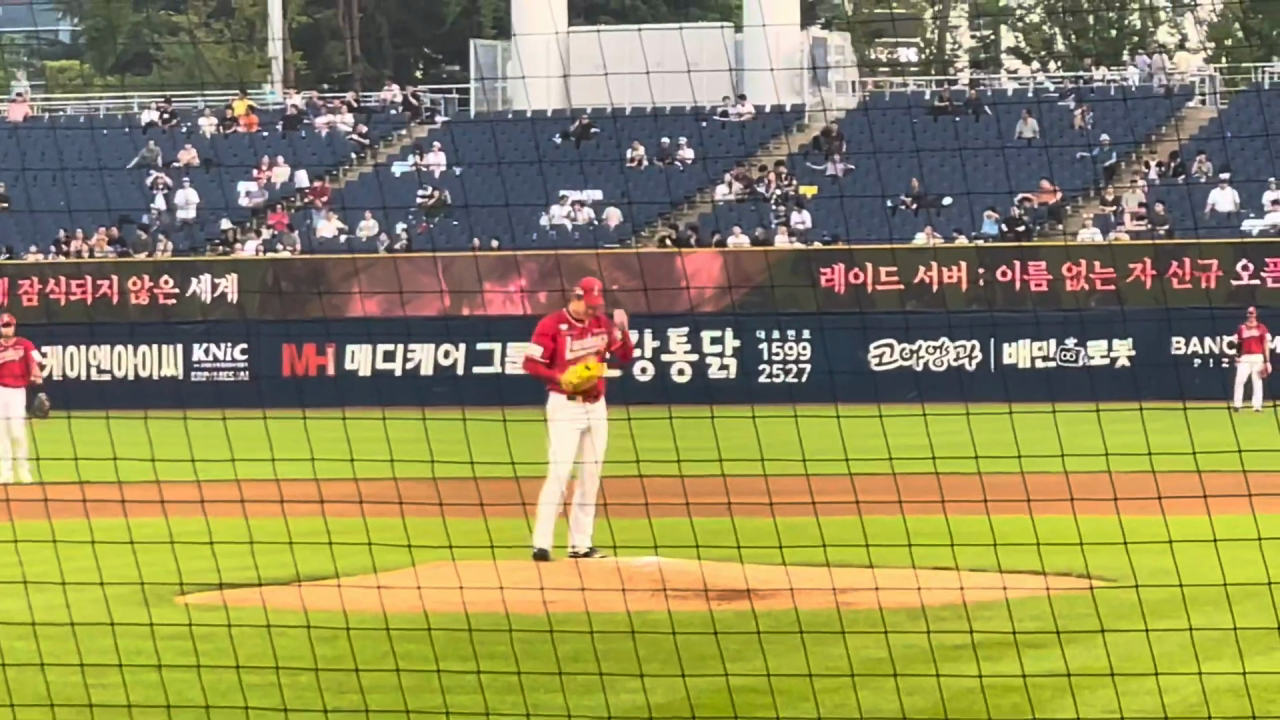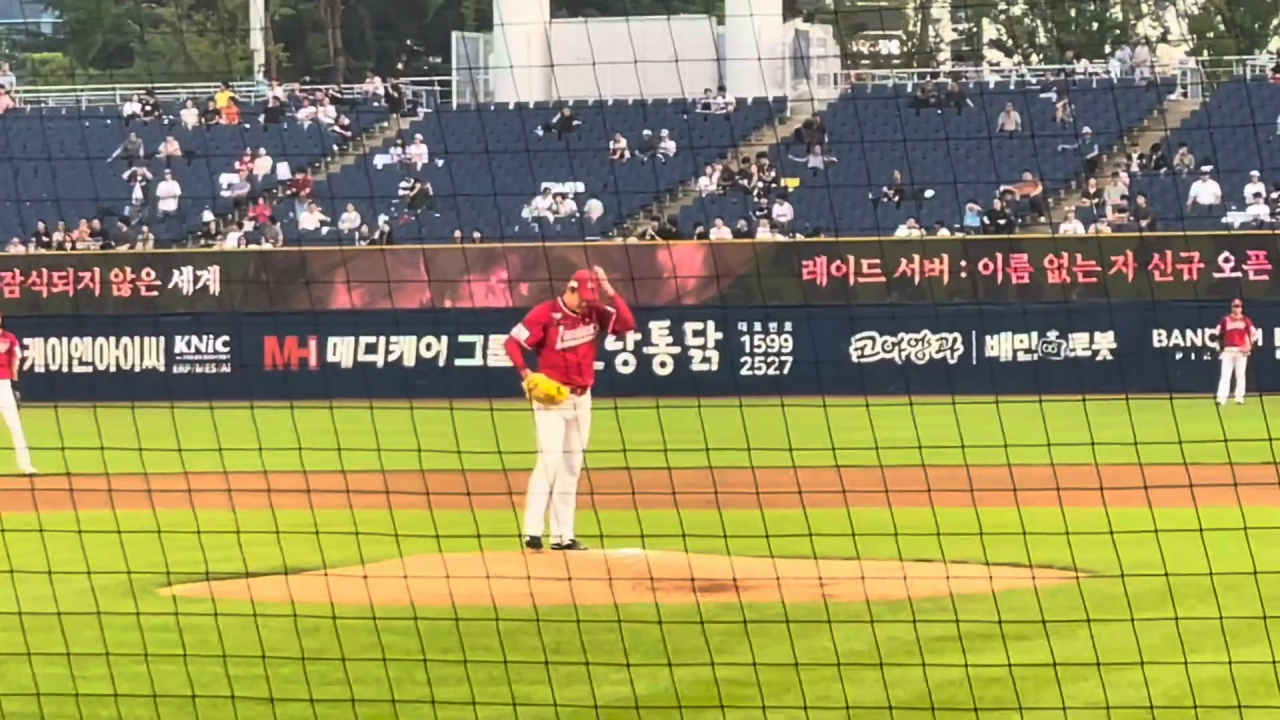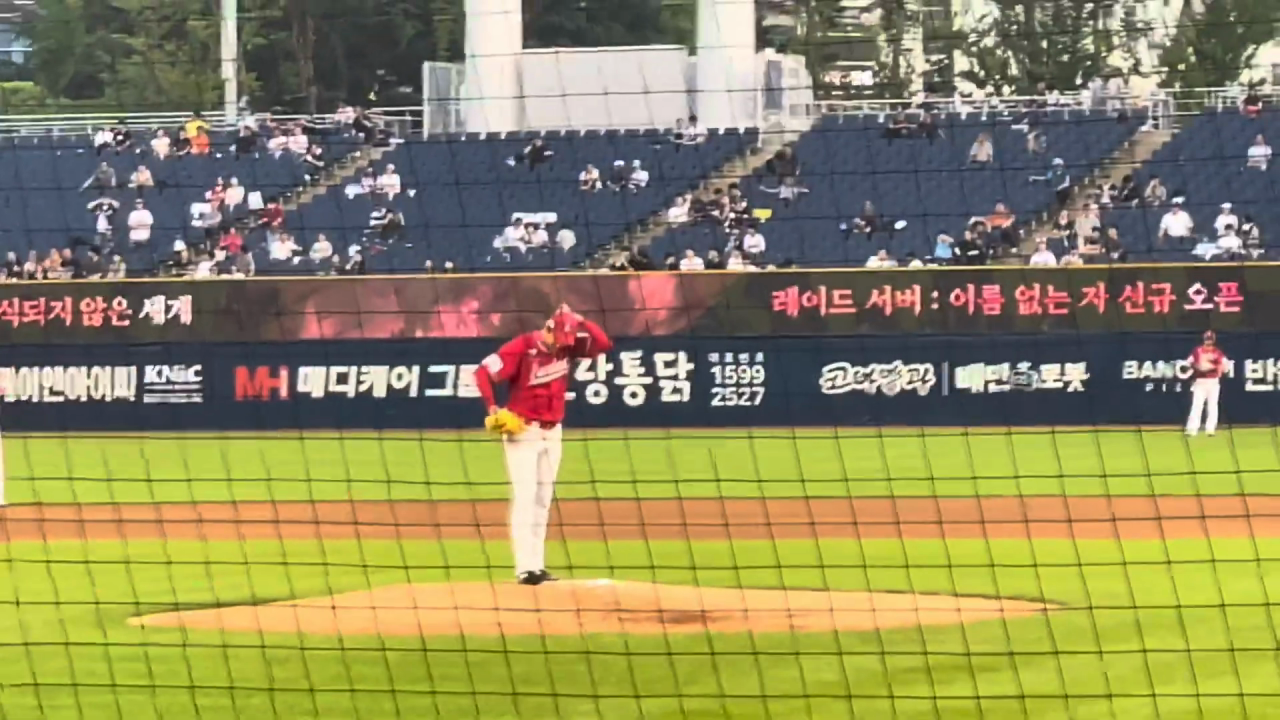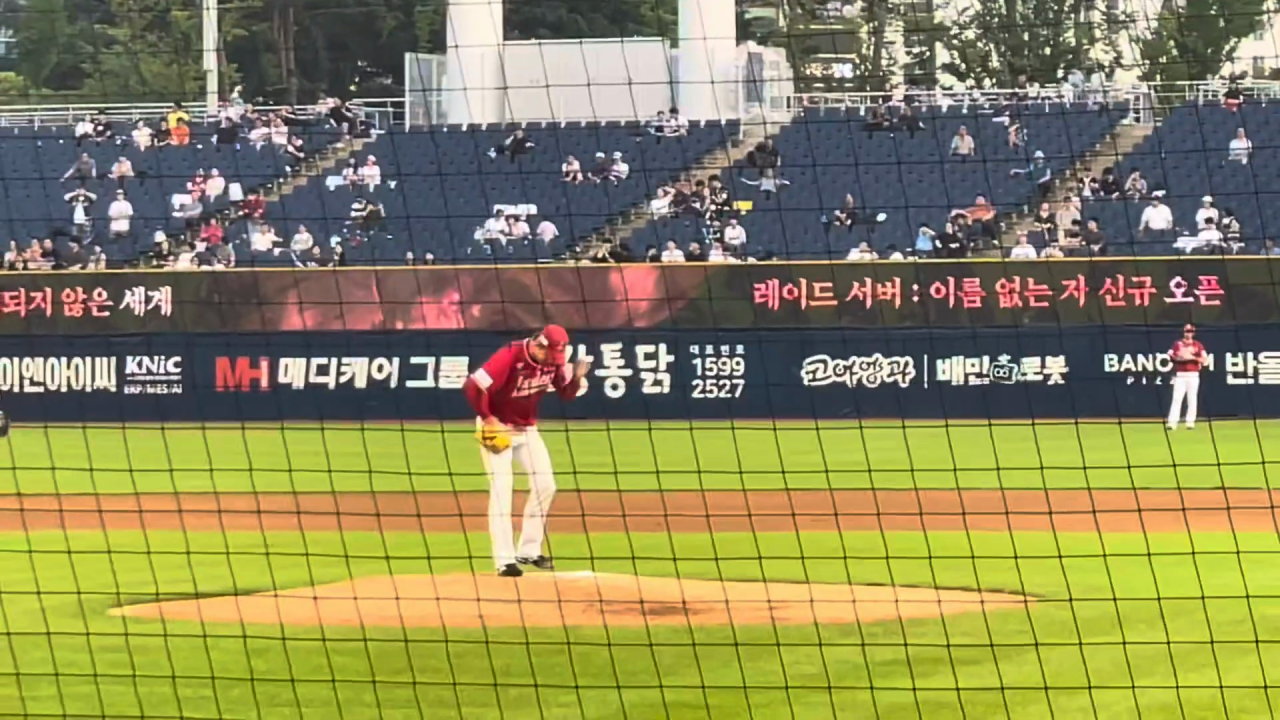
dt=0.3s
person 1, frame 1
left shoulder: (603, 324)
right shoulder: (551, 324)
left elbow: (625, 357)
right elbow: (531, 365)
left wrist: (623, 332)
right wrist: (561, 376)
left hip: (596, 406)
right hip: (564, 406)
left knee: (591, 476)
right knee: (559, 473)
left ankle: (580, 543)
right ankle: (541, 543)
person 1, frame 2
left shoulder: (595, 312)
right shoulder: (545, 313)
left elbow: (628, 324)
right elbow: (513, 342)
left wrist: (608, 291)
right wrist: (525, 372)
left hip: (582, 398)
left knee: (572, 466)
right knee: (549, 461)
left ankle: (562, 535)
right ankle: (532, 532)
person 1, frame 3
left shoulder: (569, 345)
right shoulder: (521, 346)
left elbow: (605, 344)
right elbow: (483, 372)
left wrist: (578, 320)
right wrist: (492, 407)
left hip: (552, 432)
right hip: (521, 430)
left knee: (543, 499)
right knee: (525, 496)
left ankle: (535, 566)
right ankle: (525, 568)
person 1, frame 4
left shoulder: (555, 360)
right shoulder: (510, 356)
left elbow: (569, 392)
right elbow: (473, 386)
left wrist: (578, 375)
right wrist: (487, 419)
left hip: (527, 429)
right hip: (497, 428)
left knee: (545, 486)
right knee: (501, 490)
left ankle: (529, 550)
right ankle: (504, 560)
